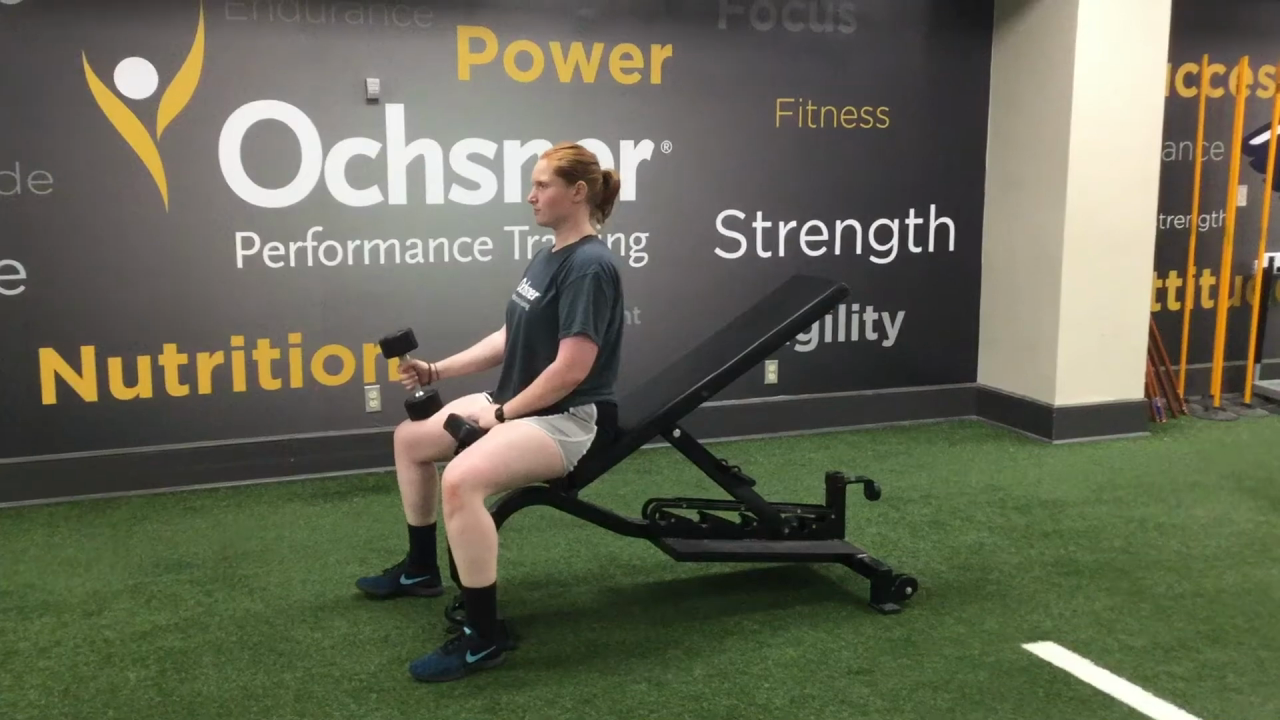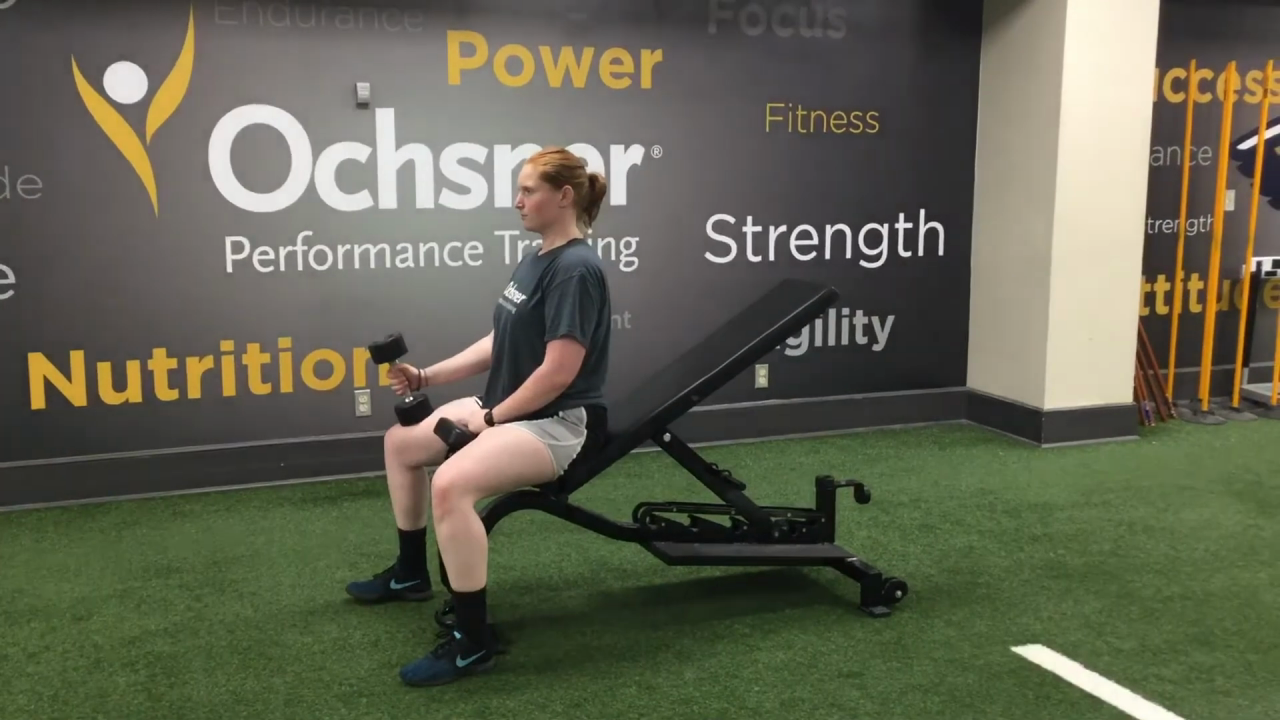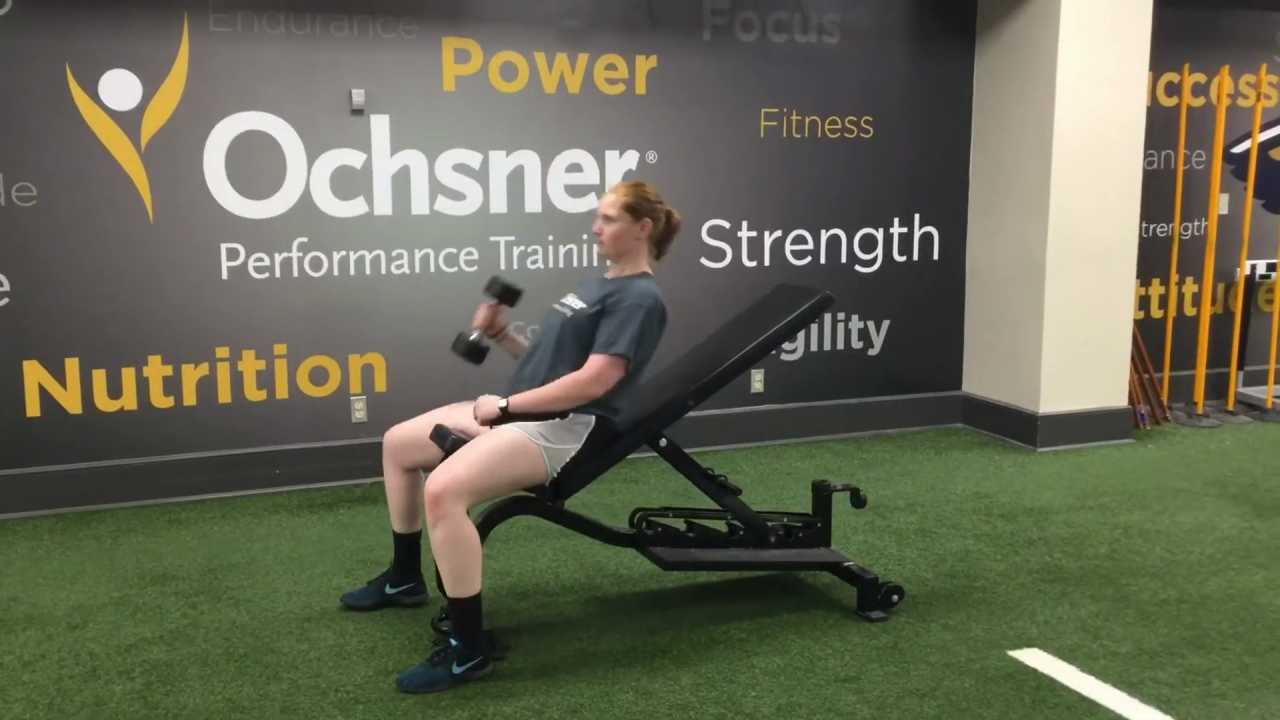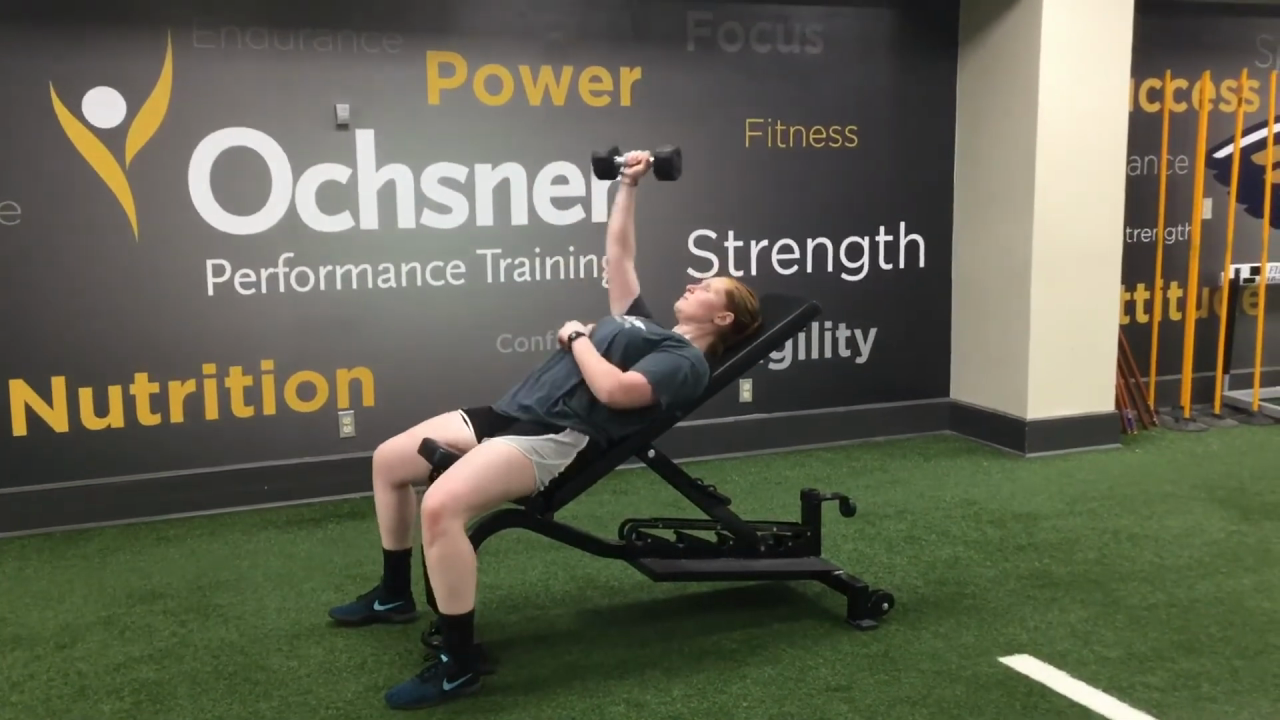
dt=1s
person 1, frame 1
left shoulder: (589, 267)
right shoulder: (548, 257)
left elbow: (571, 369)
right elbow: (509, 339)
left wrist: (504, 414)
right wrist: (436, 370)
left hip: (567, 417)
right hip: (518, 402)
left knee: (461, 480)
right knee: (410, 438)
left ankle: (482, 637)
right ankle: (421, 568)
person 1, frame 2
left shoulder: (575, 269)
right shoulder: (534, 260)
left elbow: (558, 372)
right elbow: (497, 344)
left wrist: (493, 418)
right wrist: (425, 376)
left hip: (557, 421)
right hip: (508, 406)
left knee: (452, 484)
right knee: (400, 442)
left ankle: (472, 642)
right ankle: (411, 572)
person 1, frame 3
left shoulder: (640, 299)
right shoulder: (600, 285)
left elbow: (592, 381)
left wrist: (504, 408)
right wrist: (501, 334)
left hip: (566, 427)
right hip: (520, 409)
left knee: (444, 491)
right knee: (398, 444)
left ankle: (469, 649)
right ankle: (405, 577)
person 1, frame 4
left shoulder: (686, 362)
right shoulder: (643, 324)
left elbow: (614, 390)
right elbow: (618, 253)
left wrist: (578, 338)
right wrist: (628, 184)
left hip: (554, 436)
right hip: (511, 412)
left knee: (441, 507)
right knee: (387, 461)
left ankle: (458, 664)
right ankle: (394, 594)
